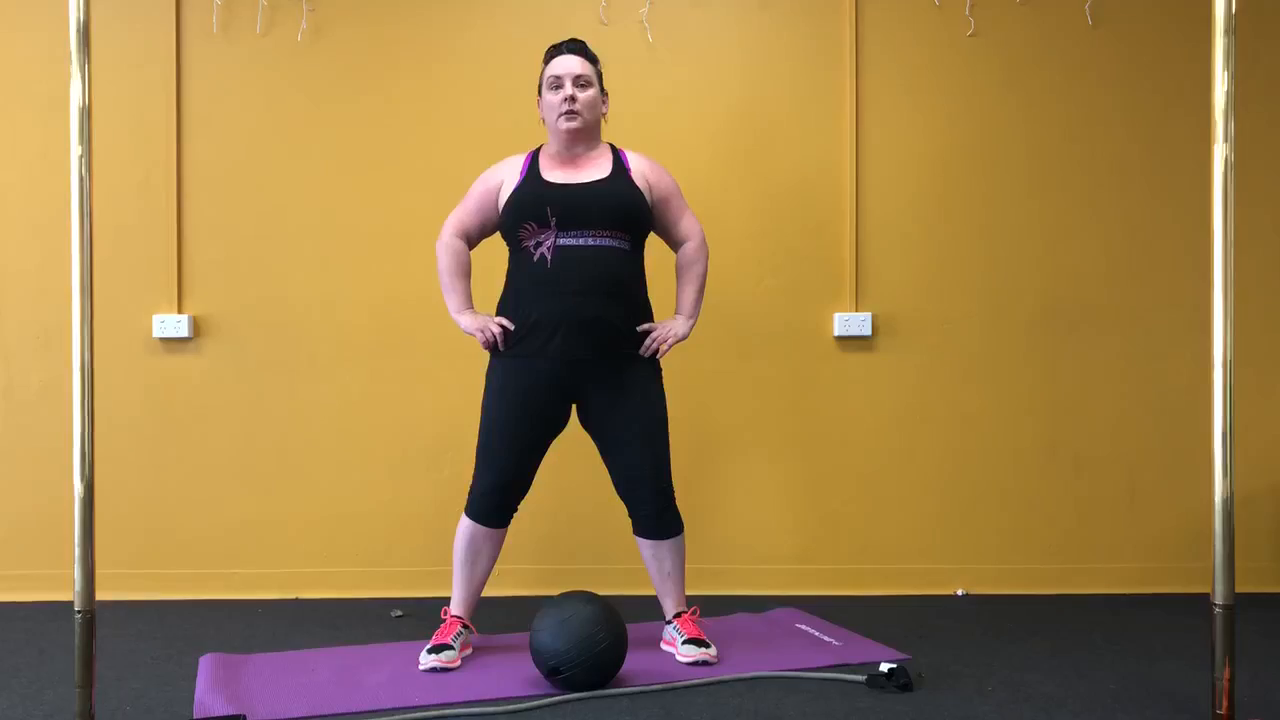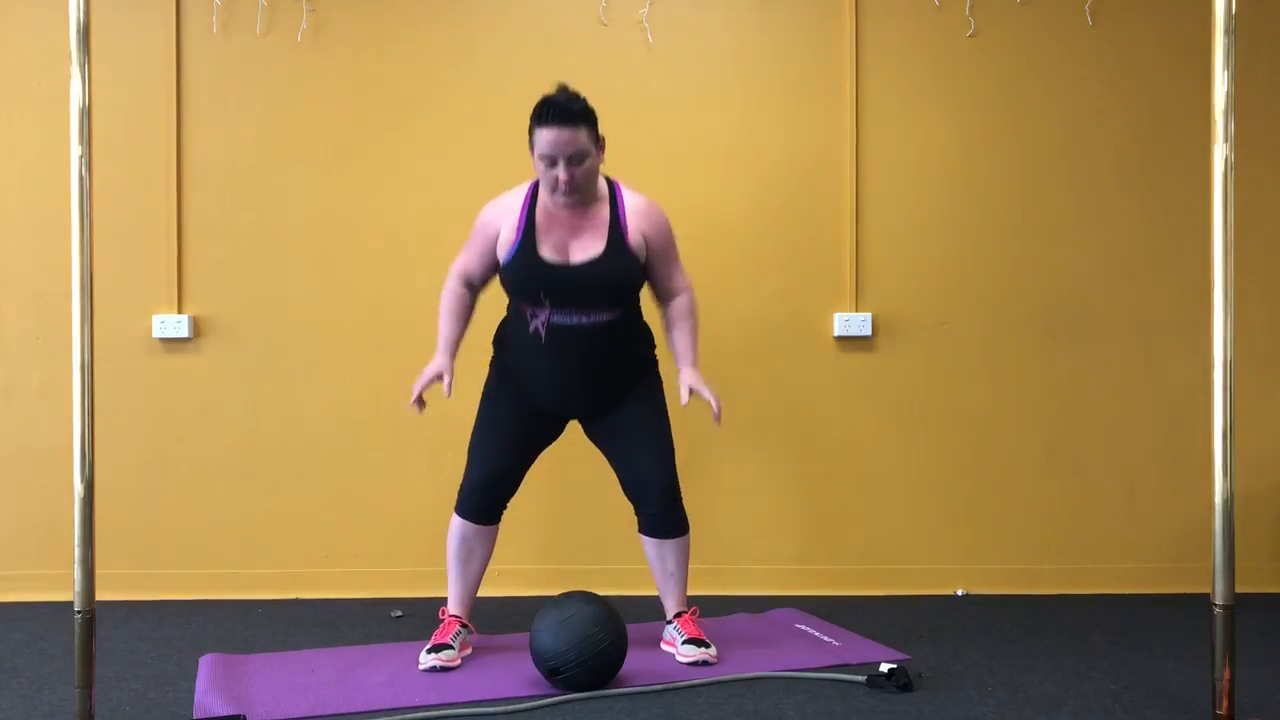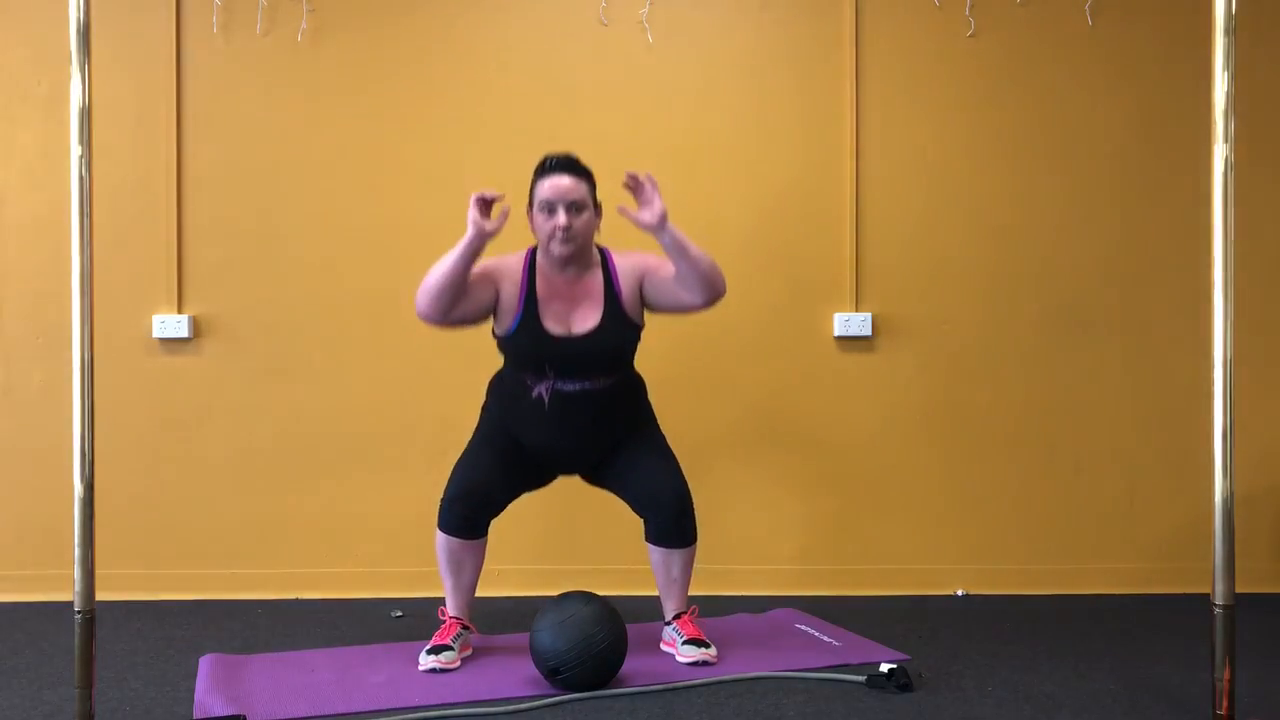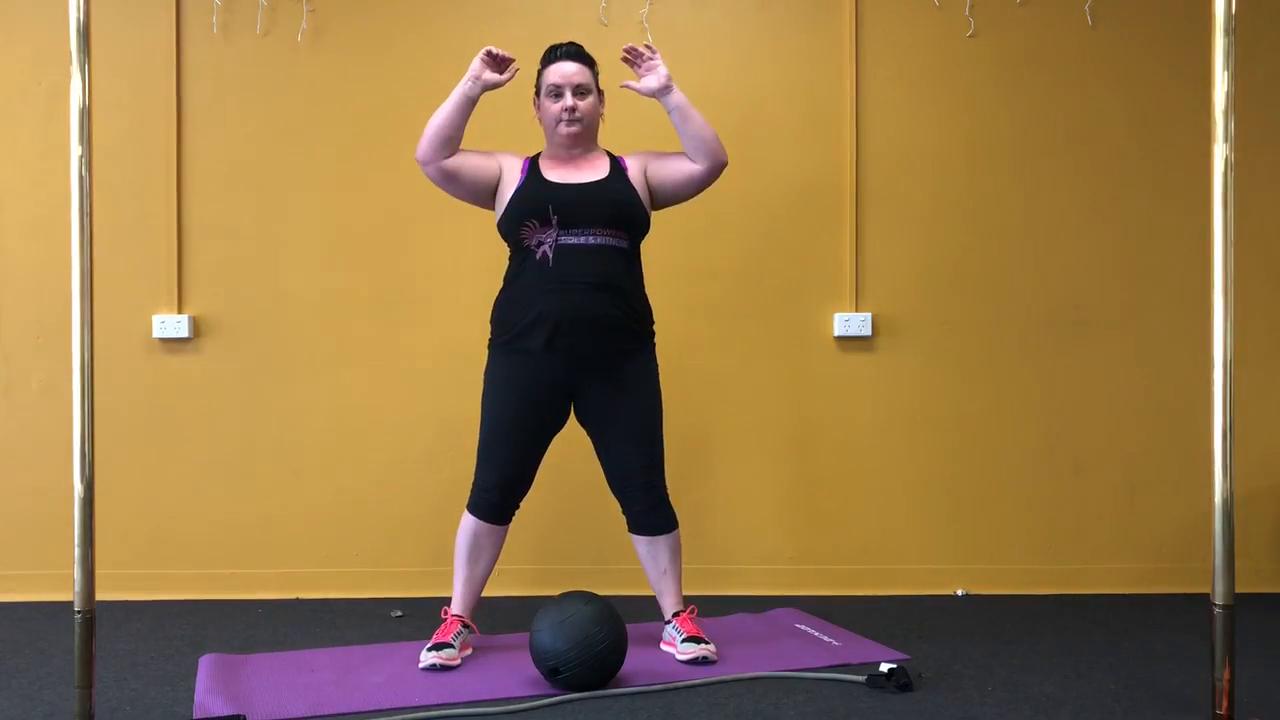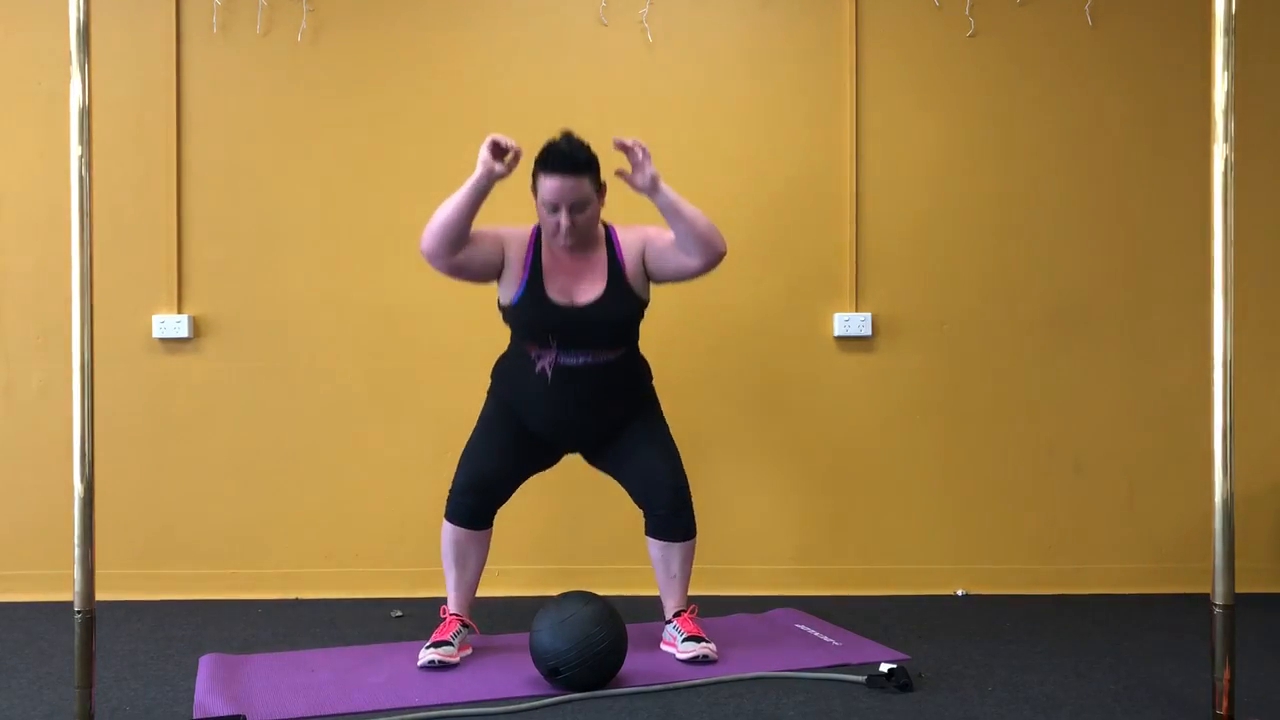
dt=0.7s
person 1, frame 1
left shoulder: (640, 173)
right shoulder: (509, 176)
left elbow: (691, 241)
right elbow: (453, 238)
left wrist: (684, 319)
right wrist: (464, 313)
left hip: (622, 364)
right hip: (528, 361)
left knee: (650, 492)
right knee: (493, 490)
left ankle: (679, 621)
right ankle: (457, 623)
person 1, frame 2
left shoulder: (640, 215)
right shoulder: (504, 213)
left elbow: (675, 294)
right elbow: (463, 280)
left wrist: (688, 366)
right wrist: (443, 355)
left hip: (623, 388)
right hip: (524, 386)
left knee: (658, 489)
right knee: (482, 489)
left ankle: (679, 622)
right ankle: (455, 625)
person 1, frame 3
left shoulder: (630, 274)
right shoulder: (504, 279)
left elbow: (707, 292)
right elbow: (429, 310)
left wrist: (664, 231)
right wrist: (472, 241)
left hip: (618, 433)
right hip: (519, 433)
left knee: (671, 502)
right knee: (462, 501)
left ankle: (678, 623)
right ankle: (455, 626)
person 1, frame 4
left shoulder: (635, 173)
right shoulder: (510, 174)
left elbow: (710, 162)
right elbow: (432, 159)
left wrist: (666, 93)
right wrist: (472, 86)
left hip: (619, 358)
right hip: (526, 354)
left knee: (642, 489)
right knee: (495, 487)
left ankle: (677, 620)
right ankle: (457, 622)
person 1, frame 5
left shoulder: (634, 248)
right shoulder: (512, 251)
left elbow: (707, 253)
right elbow: (437, 250)
left wrist: (656, 190)
right wrist: (481, 180)
left hip: (621, 415)
right hip: (524, 412)
left knee: (669, 494)
right knee: (471, 491)
left ankle: (678, 620)
right ankle: (455, 622)
